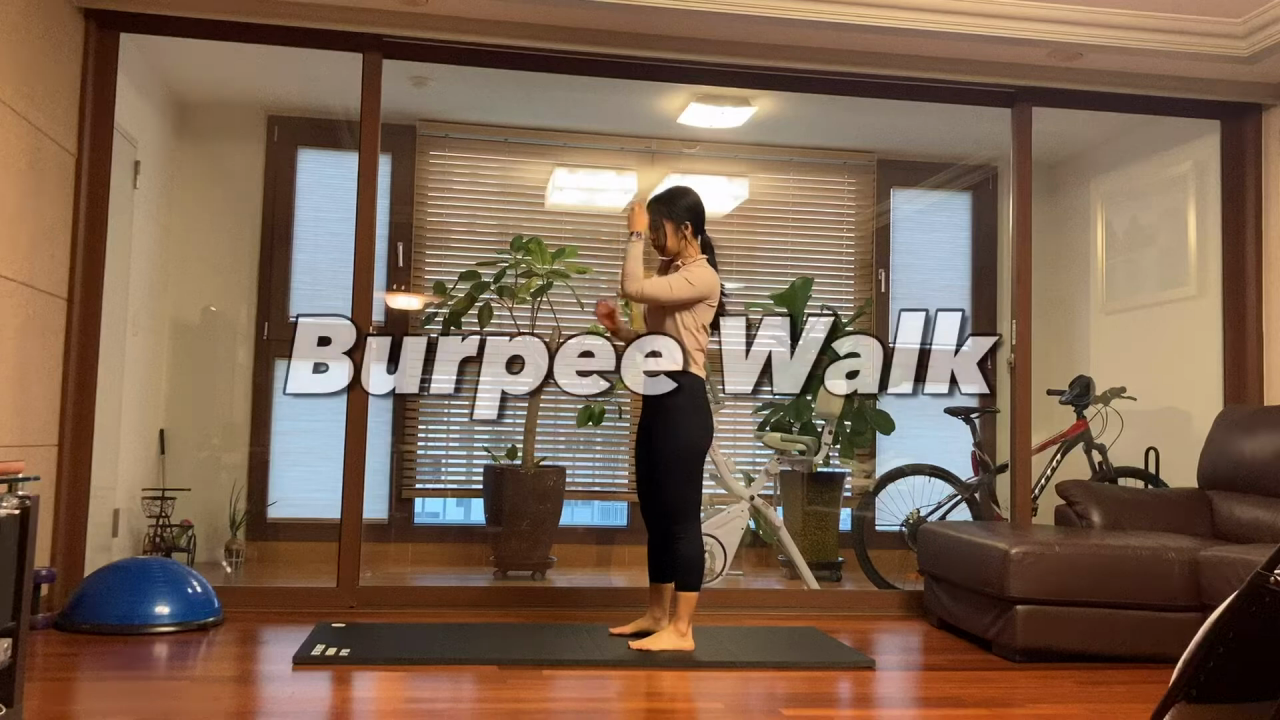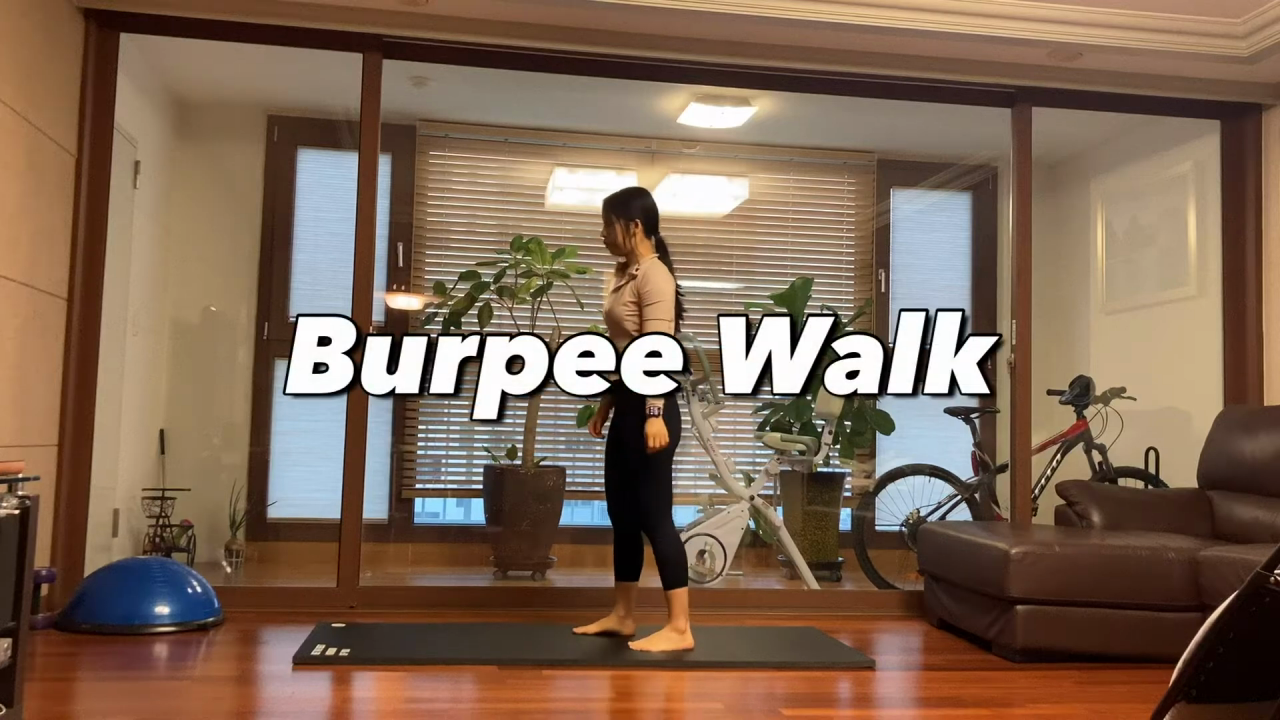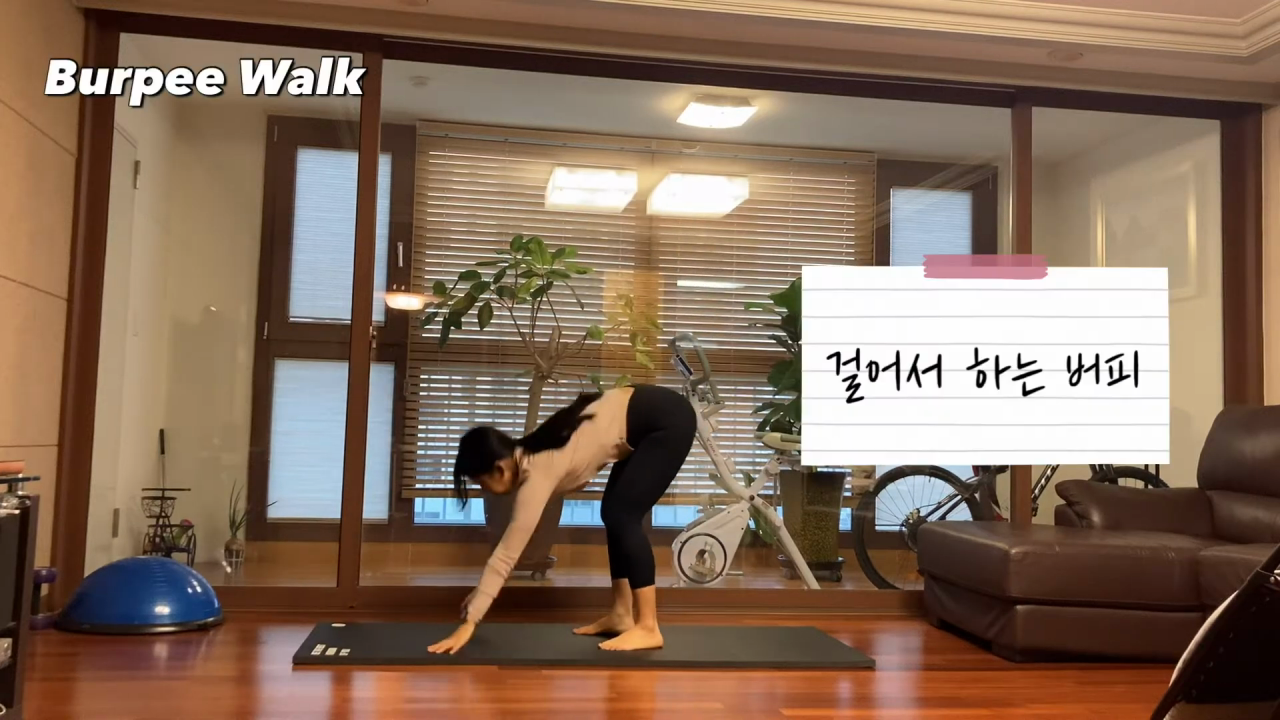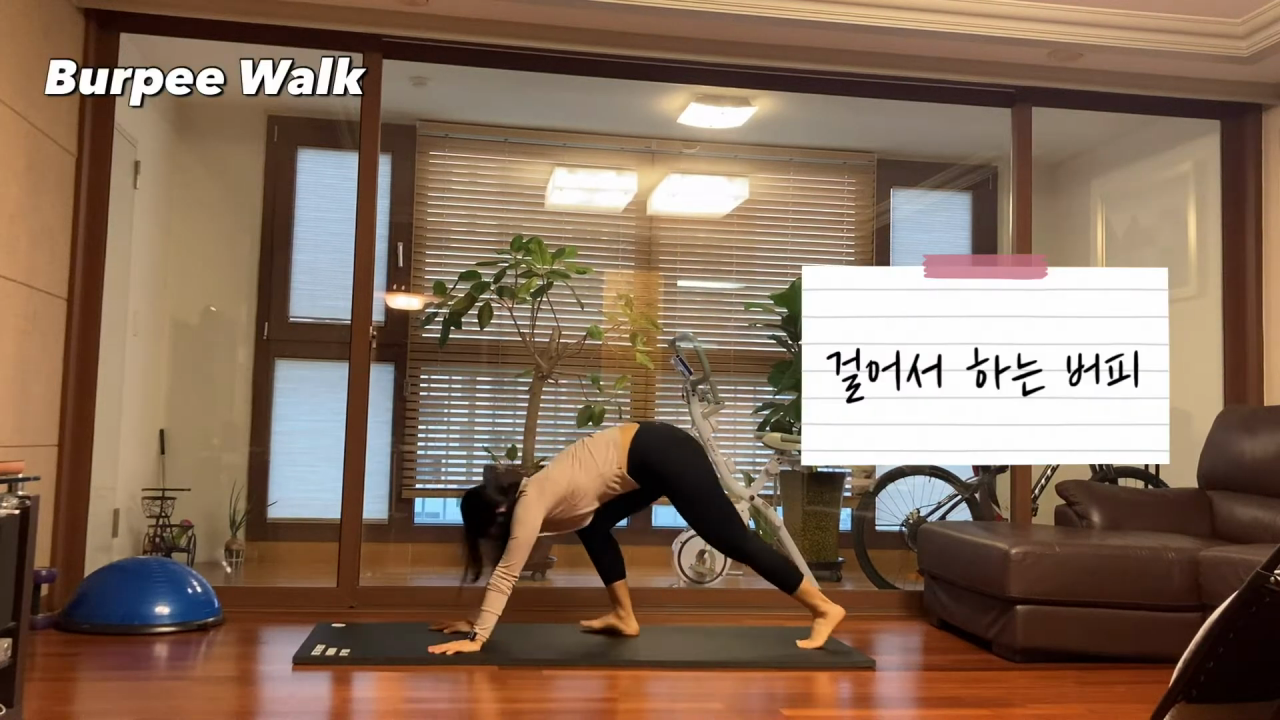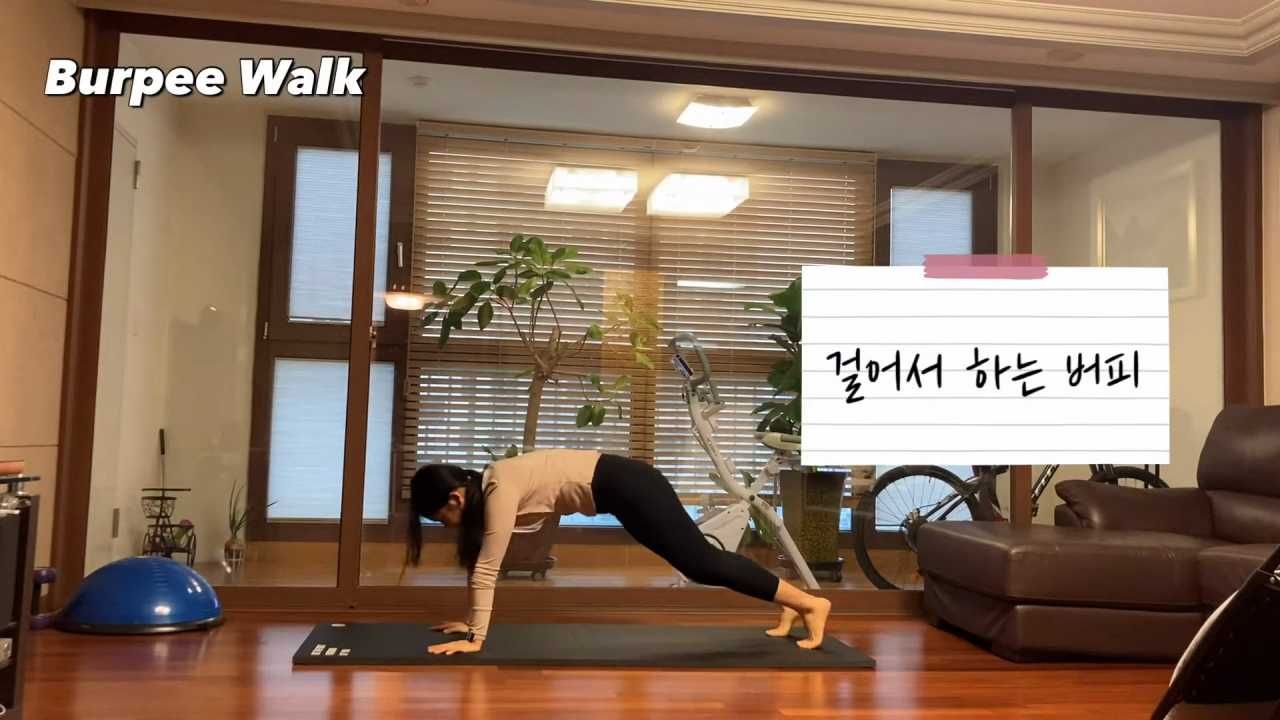
dt=1s
person 1, frame 1
left shoulder: (701, 276)
right shoulder: (670, 275)
left elbow: (632, 288)
left wrist: (636, 236)
right wrist: (619, 328)
left hip: (683, 403)
right hip: (657, 402)
left knee: (680, 518)
right knee: (656, 516)
left ankle: (681, 629)
right ankle: (657, 615)
person 1, frame 2
left shoulder: (654, 276)
right shoulder: (625, 275)
left wrist: (656, 415)
right wrist: (605, 406)
left hip: (648, 407)
right hip: (627, 406)
left knee: (654, 518)
right knee: (622, 514)
left ankle: (679, 628)
right ankle: (622, 615)
person 1, frame 3
left shoulder: (537, 478)
right shoulder: (524, 466)
left elbow: (506, 555)
left wrist: (468, 624)
right wrist: (482, 592)
left hip: (667, 419)
right hip: (645, 416)
left knee: (622, 516)
right knee: (615, 514)
left ankle: (648, 628)
right ankle: (622, 615)
person 1, frame 4
left shoulder: (529, 504)
right shoulder: (526, 499)
left elbow: (506, 574)
right elbow: (506, 573)
left wrist: (476, 637)
right wrist: (476, 622)
left hip: (662, 455)
right hip: (652, 451)
left knee: (734, 540)
right knee: (592, 527)
left ankle: (824, 609)
right ankle: (625, 616)
person 1, frame 5
left shoulder: (498, 493)
right shoulder: (484, 490)
left elbow: (488, 568)
right elbow: (480, 562)
left wrist: (475, 637)
right wrist: (471, 621)
left hip: (630, 486)
right hip: (623, 488)
left knee: (704, 563)
right knee: (701, 559)
left ankle: (808, 605)
right ankle: (790, 606)
